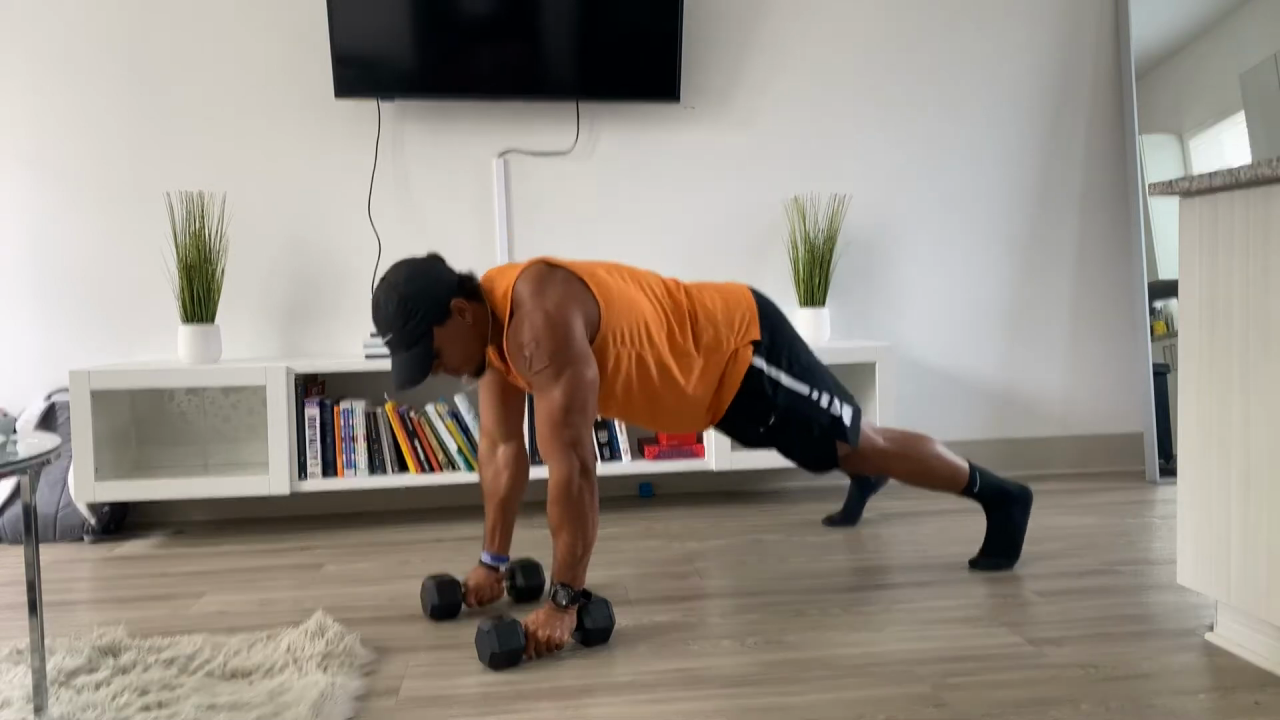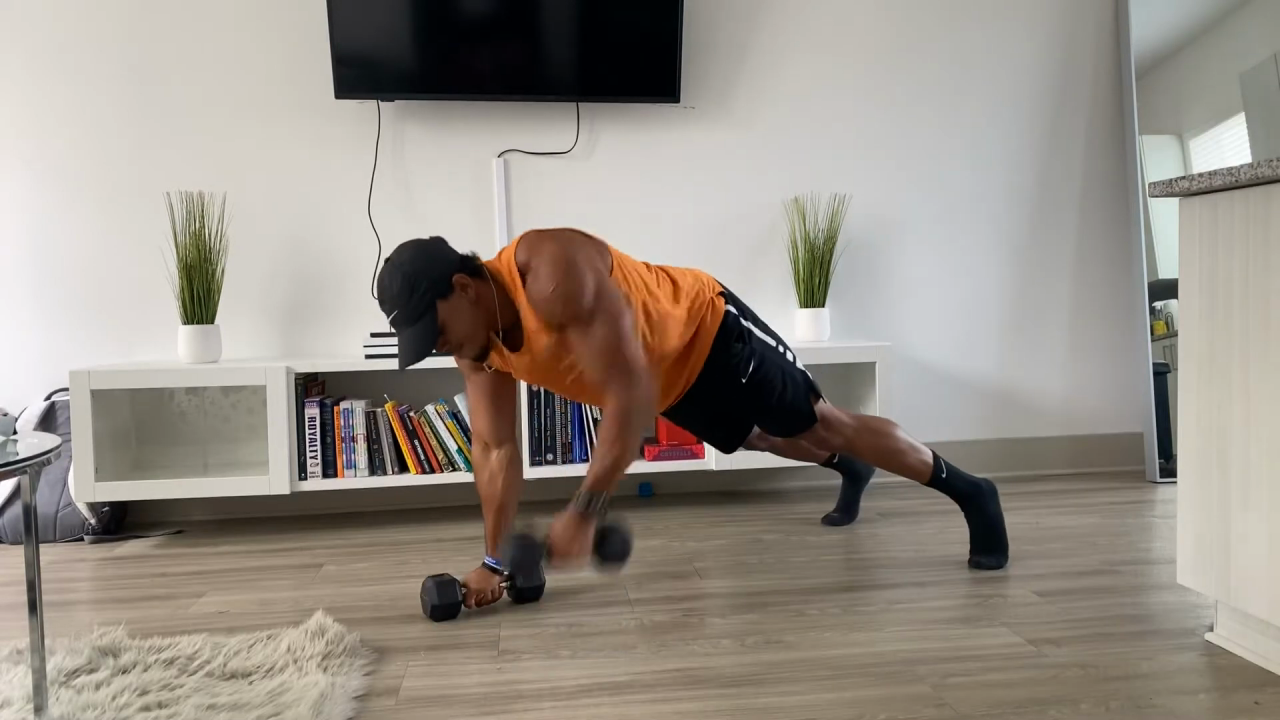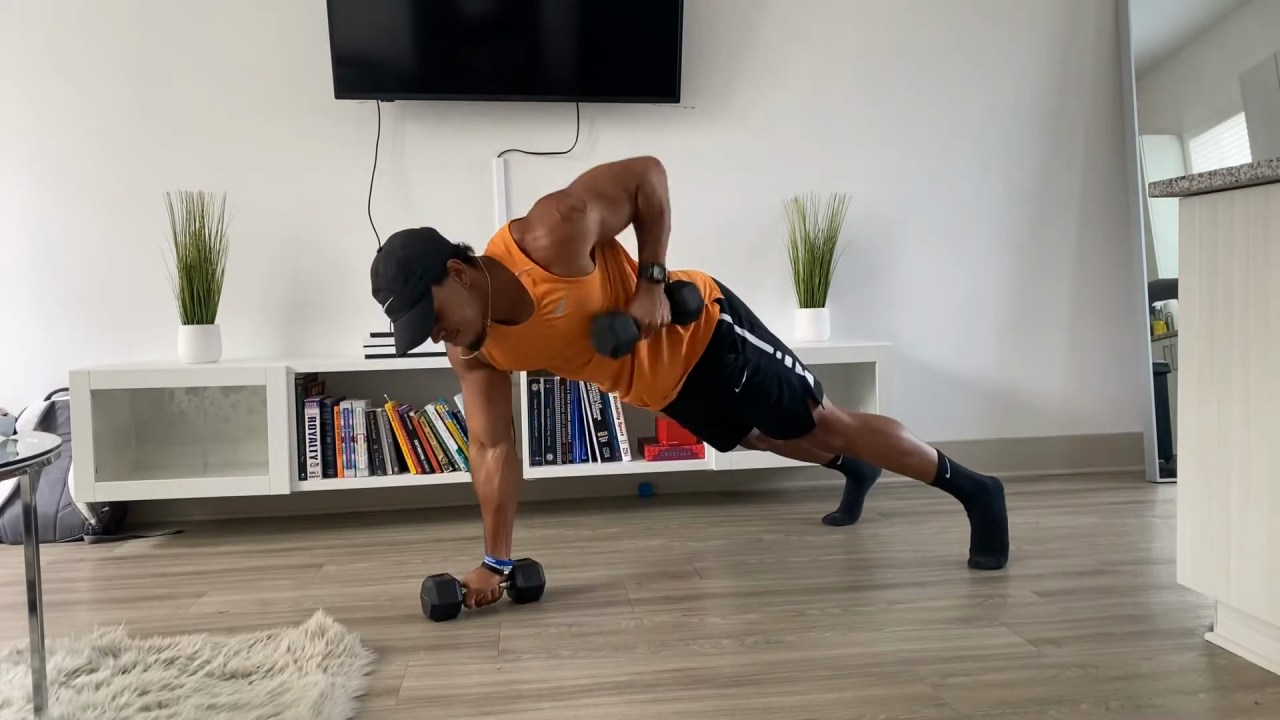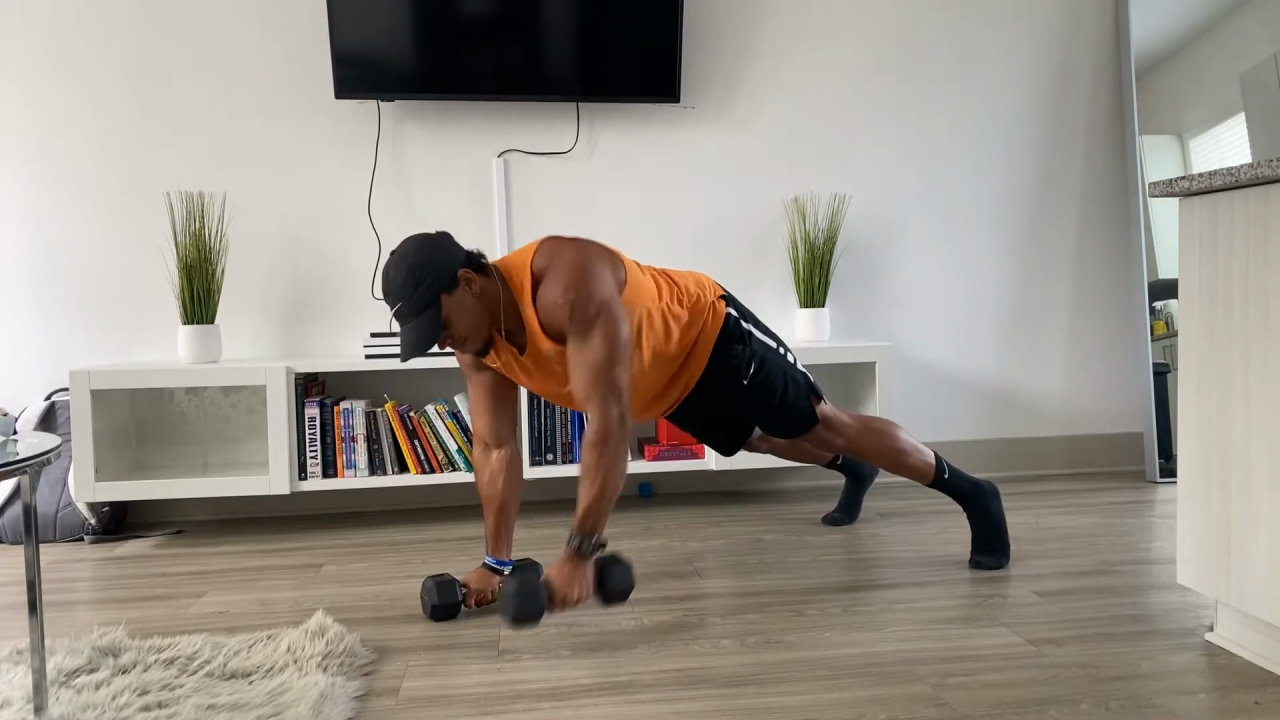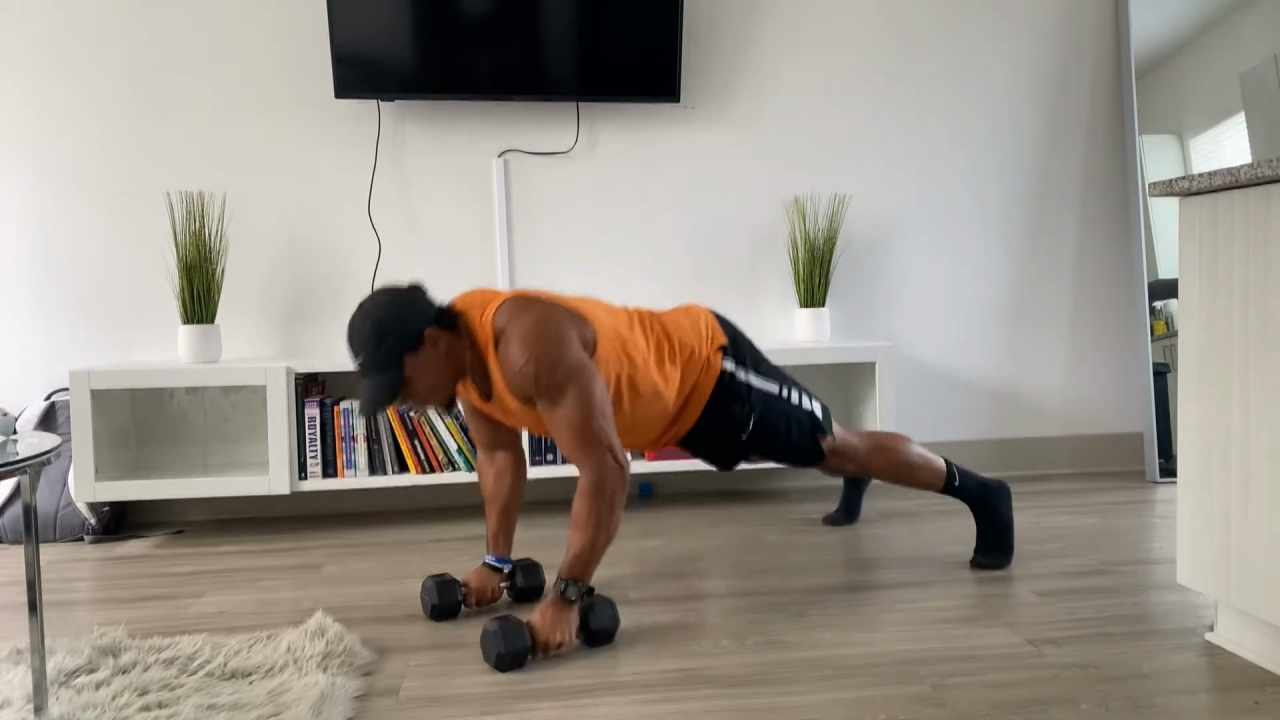
dt=0.4s
person 1, frame 1
left shoulder: (539, 317)
right shoulder: (494, 319)
left elbow: (572, 467)
right elbow: (502, 446)
left wrist: (564, 600)
right wrist: (492, 560)
left hip: (743, 347)
right hip: (716, 364)
left knee: (858, 445)
left ankle: (999, 496)
right ankle: (865, 478)
person 1, frame 2
left shoulder: (556, 276)
right shoulder: (477, 337)
left elbow: (632, 397)
right elbow: (496, 449)
left wrist: (584, 512)
right wrist: (494, 561)
left hip: (708, 328)
left knee: (822, 420)
right knee: (764, 436)
left ankle: (969, 491)
right ankle: (850, 470)
person 1, frame 3
left shoulder: (553, 234)
right shoulder: (470, 347)
left elbow: (649, 175)
right elbow: (493, 448)
left wrist: (652, 283)
right wrist: (495, 561)
left hip: (704, 332)
right hip: (664, 385)
left knee: (822, 421)
right knee: (770, 438)
left ankle: (973, 489)
right ankle: (853, 471)
person 1, frame 4
left shoulder: (568, 283)
right shoulder: (477, 341)
left elbow: (608, 420)
right elbow: (495, 450)
left wrist: (581, 552)
right wrist: (495, 561)
left hip: (708, 335)
right hip: (670, 391)
left knee: (825, 424)
right knee: (762, 440)
left ankle: (972, 493)
right ankle: (852, 470)
person 1, frame 5
left shoulder: (530, 348)
right shoulder: (457, 355)
left elbow: (604, 473)
right elbow: (499, 450)
left wrist: (566, 595)
right wrist: (496, 560)
left hip: (710, 371)
right hip: (673, 399)
left knee: (837, 447)
right knee: (780, 451)
left ankle: (980, 493)
right ankle: (853, 480)
